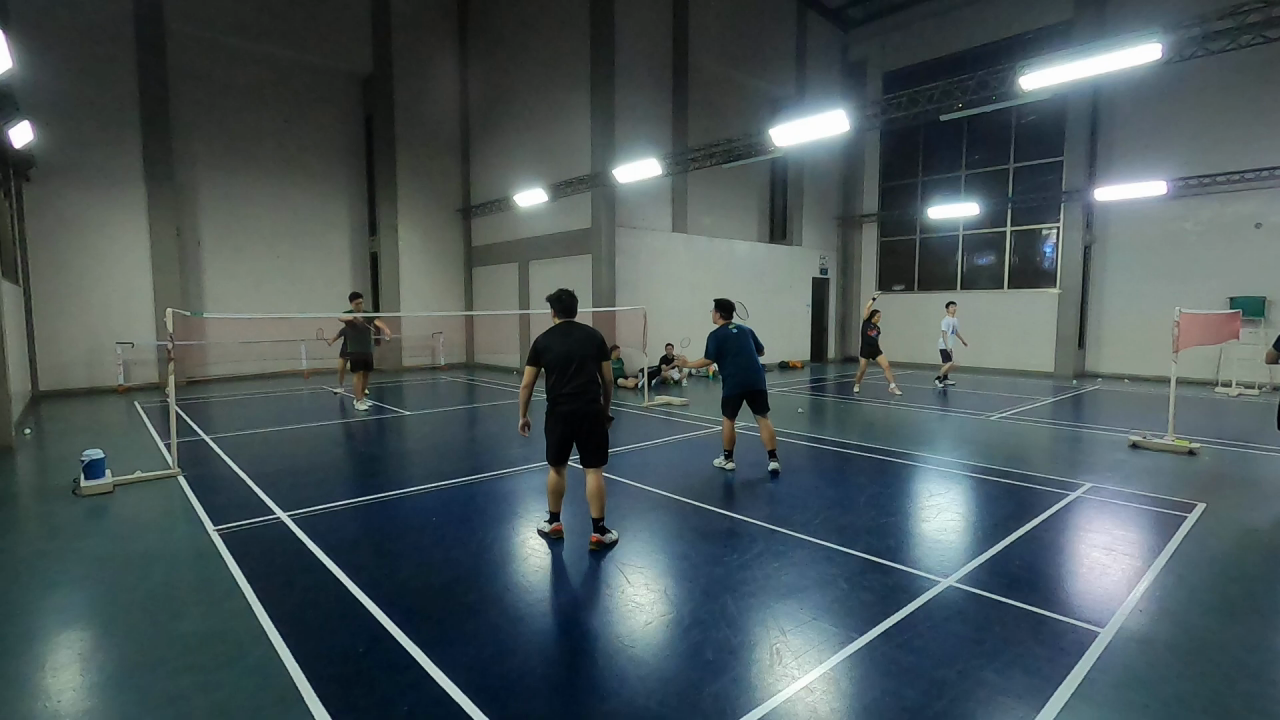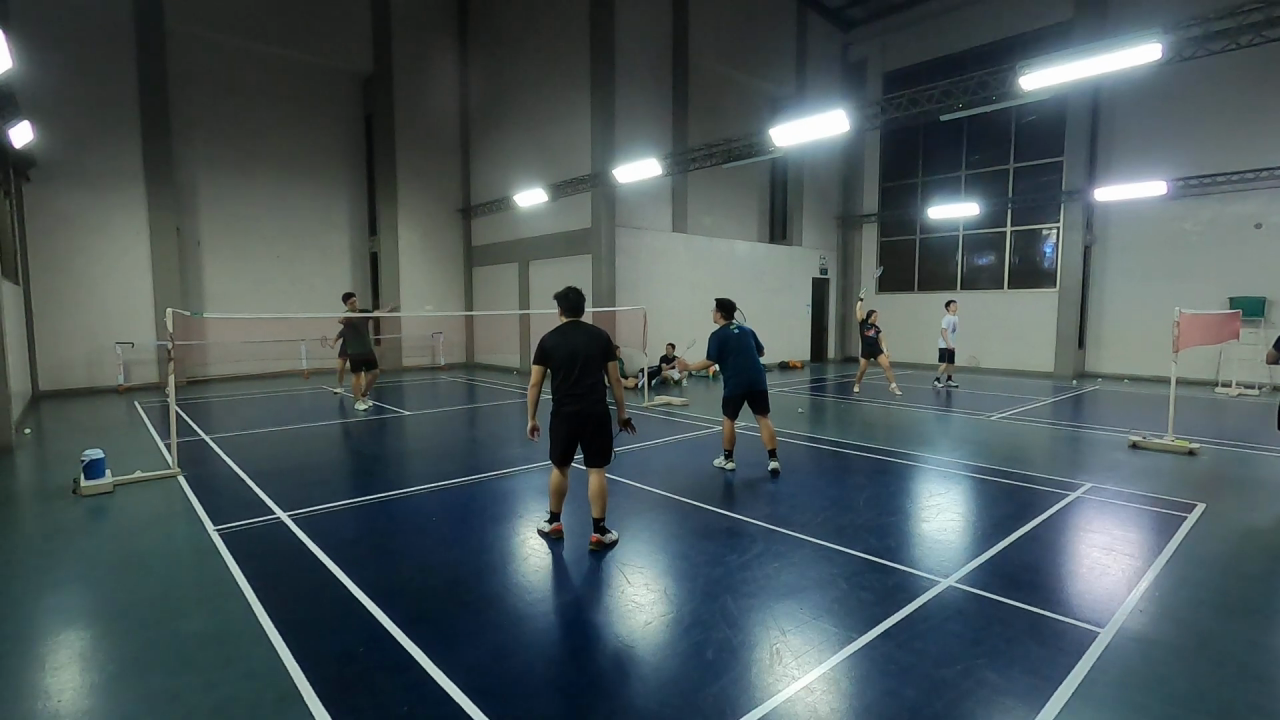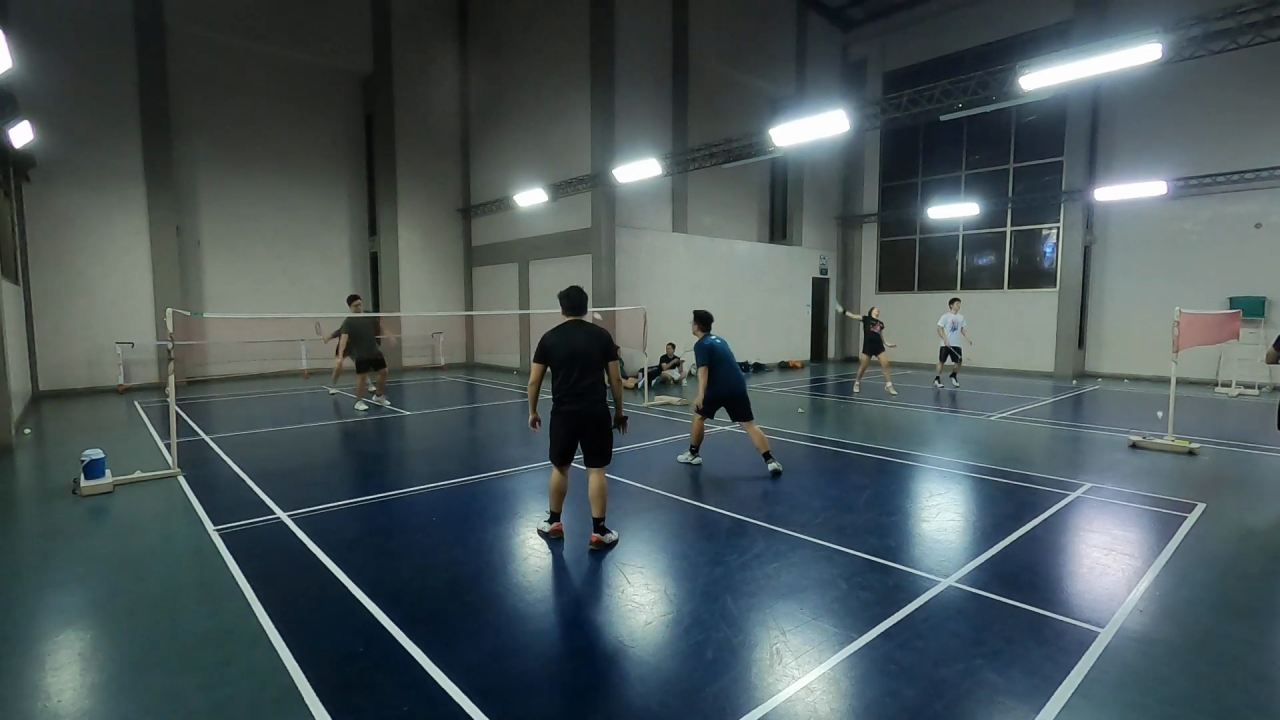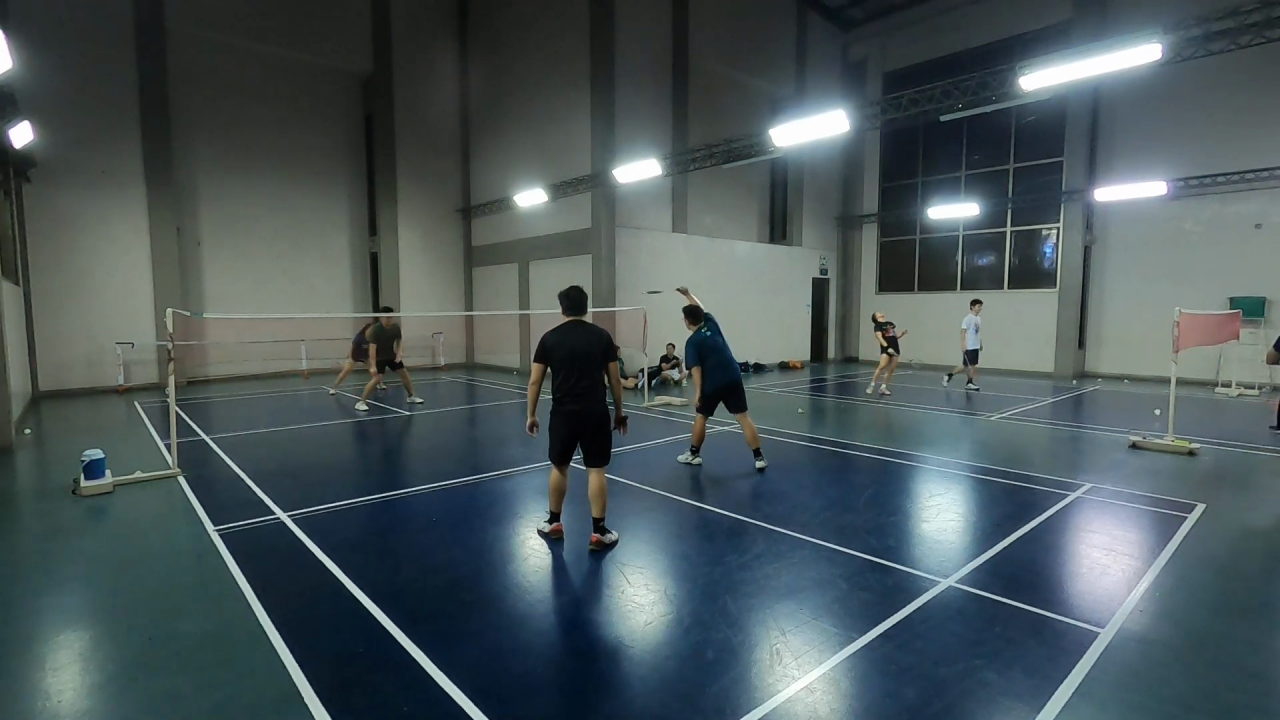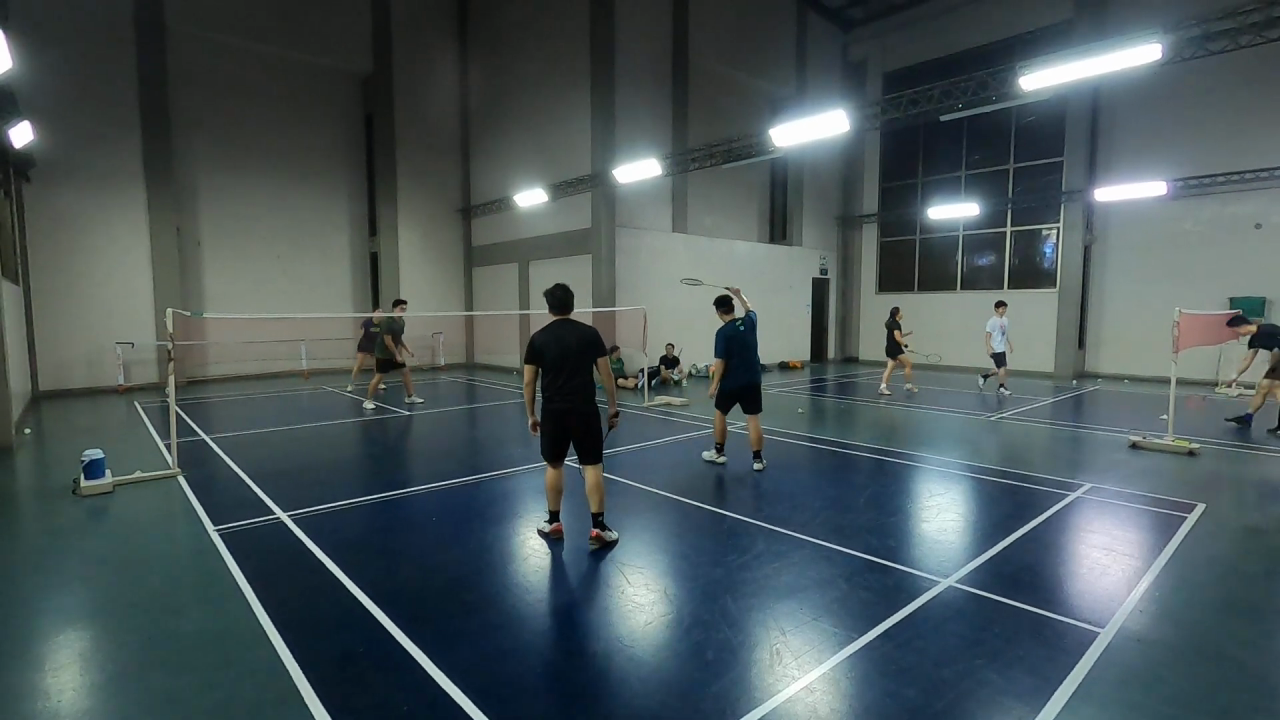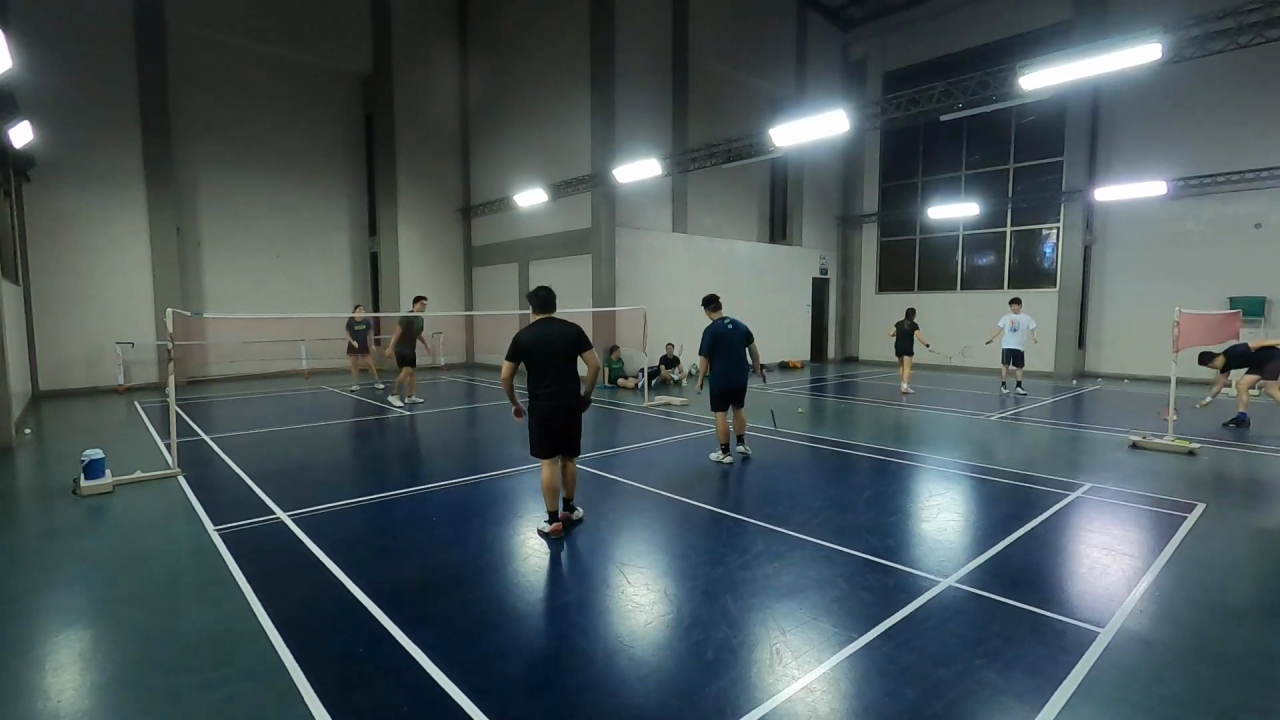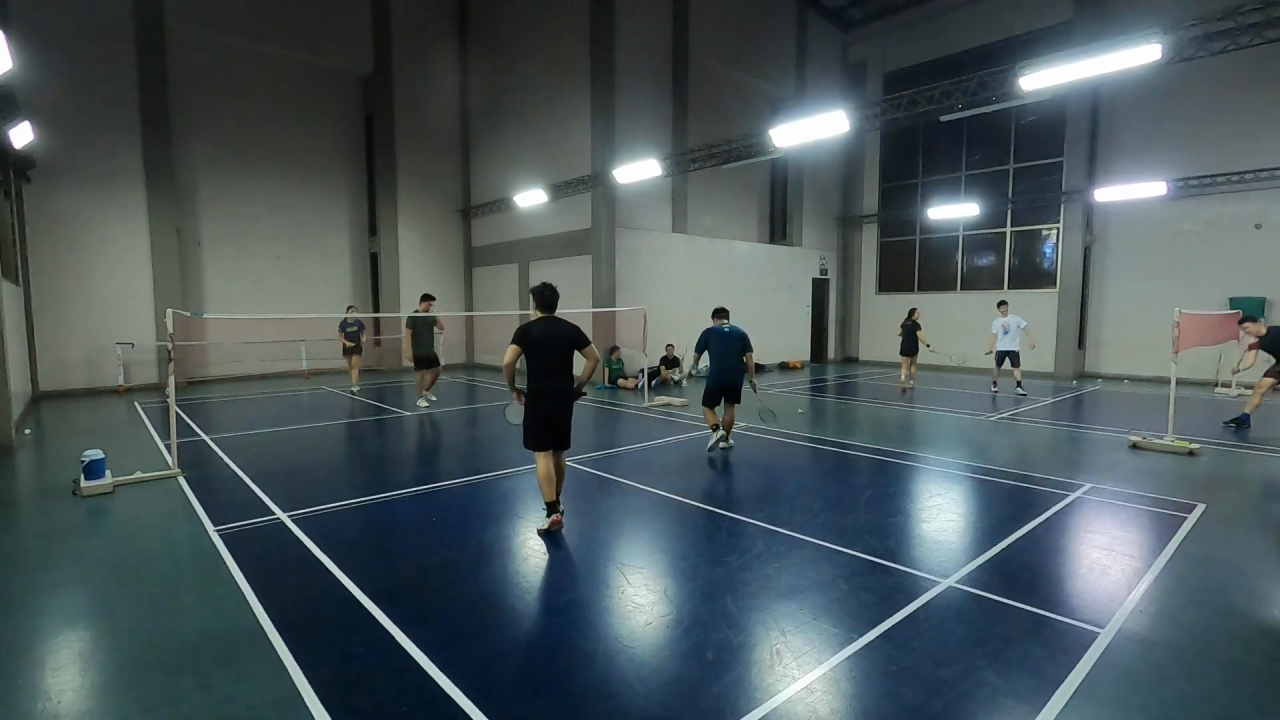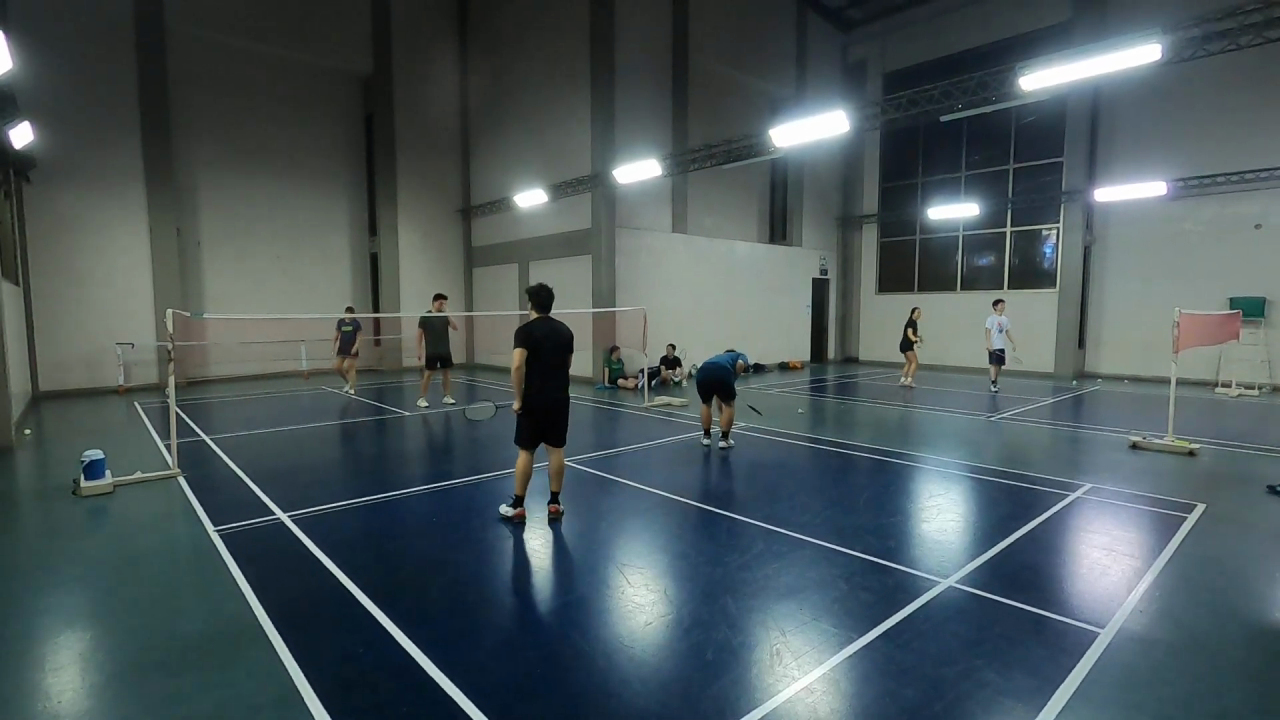
dt=0.5s
person 1, frame 1
left shoulder: (543, 340)
right shoulder: (594, 336)
left elbow: (527, 384)
right elbow: (608, 380)
left wrist: (523, 416)
right wrist: (606, 409)
left hip: (559, 413)
right hip: (591, 412)
left knee: (557, 467)
right knee: (594, 471)
left ankle: (554, 523)
right ankle: (599, 532)
person 1, frame 2
left shoulder: (549, 340)
right shoulder: (600, 336)
left elbow: (534, 384)
right elbow: (615, 380)
left wrist: (531, 419)
right wrist: (622, 413)
left hip: (563, 414)
right hip: (596, 413)
left knee: (560, 468)
right knee: (596, 471)
left ankle: (554, 523)
right ankle: (599, 532)
person 1, frame 3
left shoulder: (549, 338)
right shoulder: (602, 336)
left elbow: (534, 381)
right elbow: (615, 380)
left wrist: (532, 412)
right wrist: (619, 412)
left hip: (564, 413)
right hip: (596, 412)
left knee: (559, 468)
right knee: (597, 471)
left ankle: (554, 523)
right ankle: (599, 532)
person 1, frame 4
left shoulder: (550, 338)
right shoulder: (602, 336)
left elbow: (535, 381)
right elbow: (615, 380)
left wrist: (531, 415)
right wrist: (619, 412)
left hip: (563, 413)
right hip: (595, 413)
left knee: (559, 467)
right knee: (596, 470)
left ankle: (554, 523)
right ankle: (599, 532)
person 1, frame 5
left shoulder: (538, 339)
right shoulder: (589, 333)
left elbow: (529, 382)
right elbow: (606, 374)
left wrist: (531, 415)
right wrist: (613, 407)
left hip: (553, 411)
right hip: (585, 410)
left knee: (554, 466)
right knee: (592, 467)
left ankle: (554, 522)
right ankle: (598, 527)
person 1, frame 6
left shoulder: (523, 336)
right shoulder: (573, 330)
left elbow: (505, 377)
right elbow: (594, 366)
left wrist: (514, 403)
right wrist: (586, 394)
left hip: (540, 407)
right hip: (570, 405)
left knee: (548, 463)
right knee: (569, 459)
left ankle: (554, 521)
right ankle: (569, 509)
person 1, frame 7
left shoulder: (527, 330)
right shoulder: (571, 329)
left elbow: (508, 362)
right elbow: (594, 359)
left wrist: (513, 388)
right wrist: (579, 386)
left hip: (538, 401)
right hip: (563, 400)
left knee: (542, 456)
right knee: (558, 453)
left ankle: (552, 513)
right ankle: (556, 504)
person 1, frame 8
left shoulder: (526, 330)
right shoulder: (565, 330)
left elbow: (518, 366)
left wrist: (518, 399)
left hip: (535, 401)
right hip: (560, 399)
left knee: (526, 452)
right knee: (556, 450)
left ankle: (517, 506)
right ankle: (554, 503)
